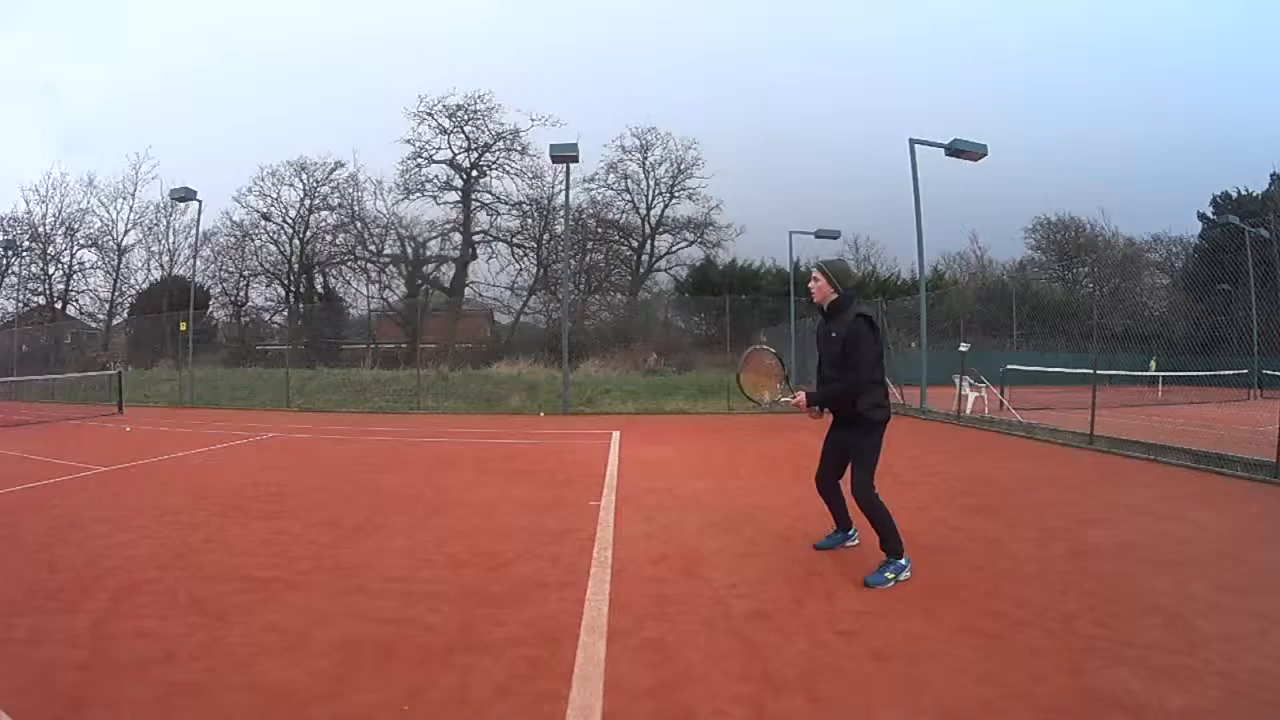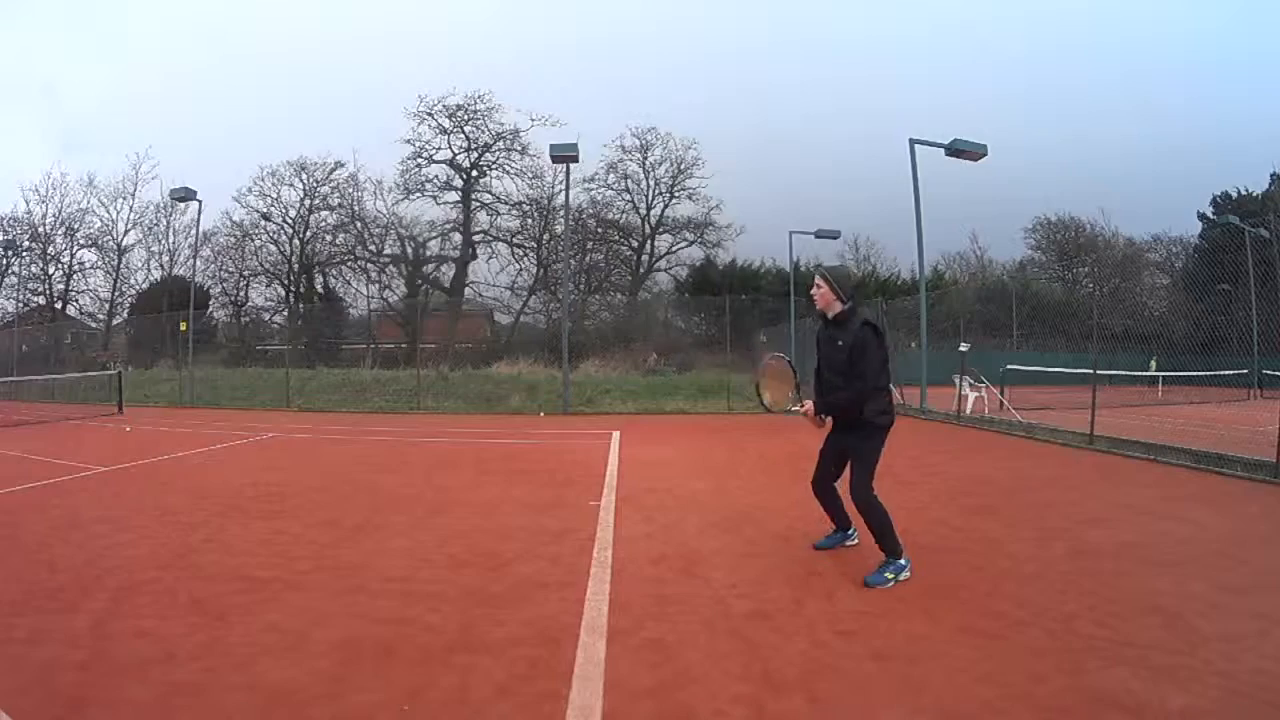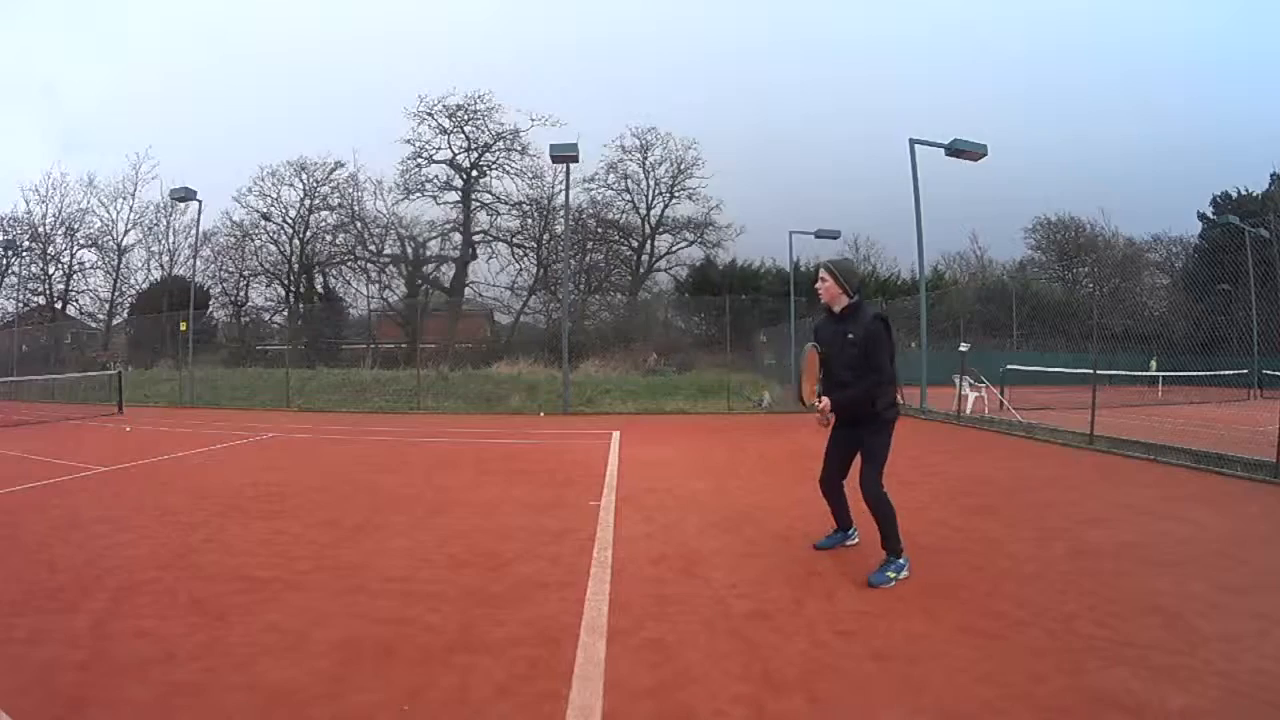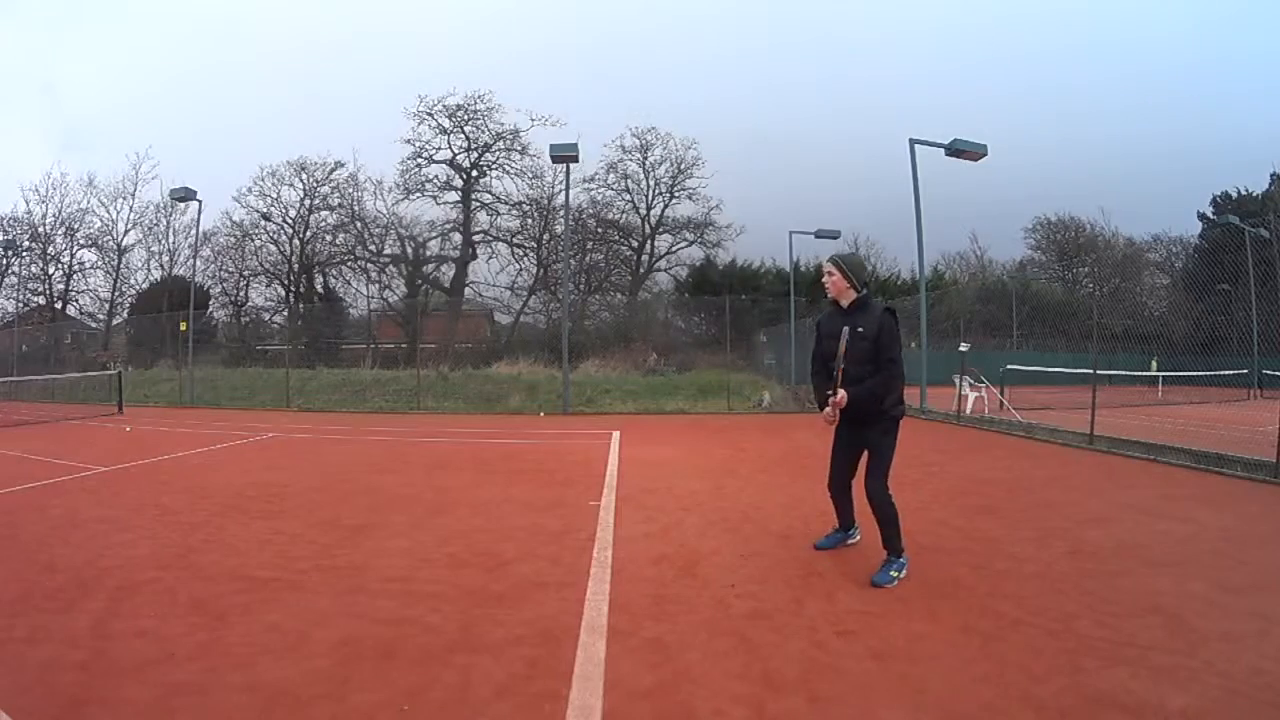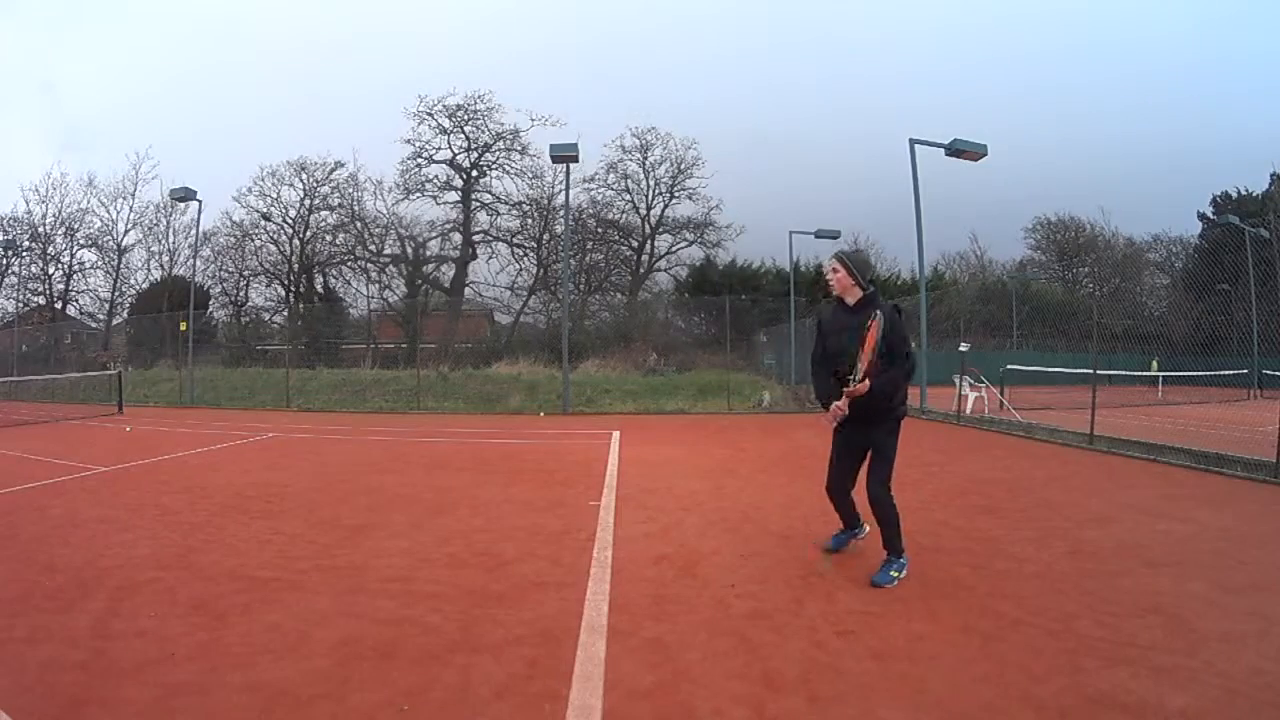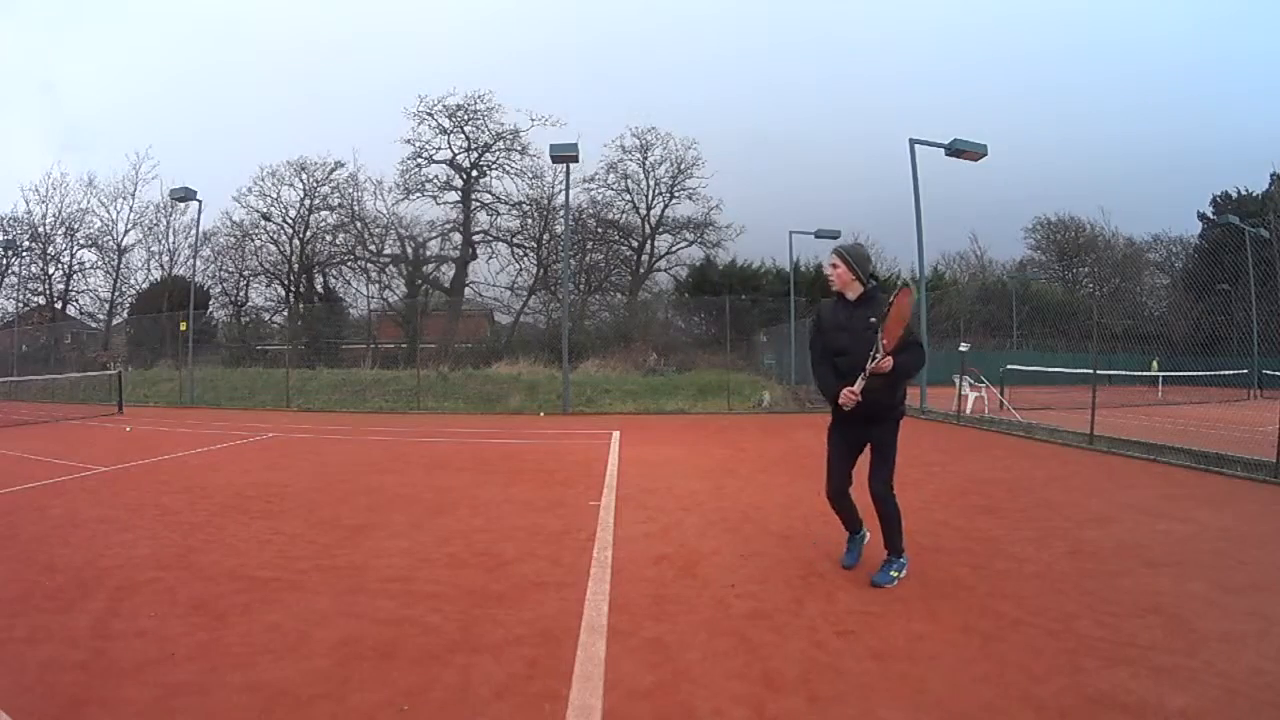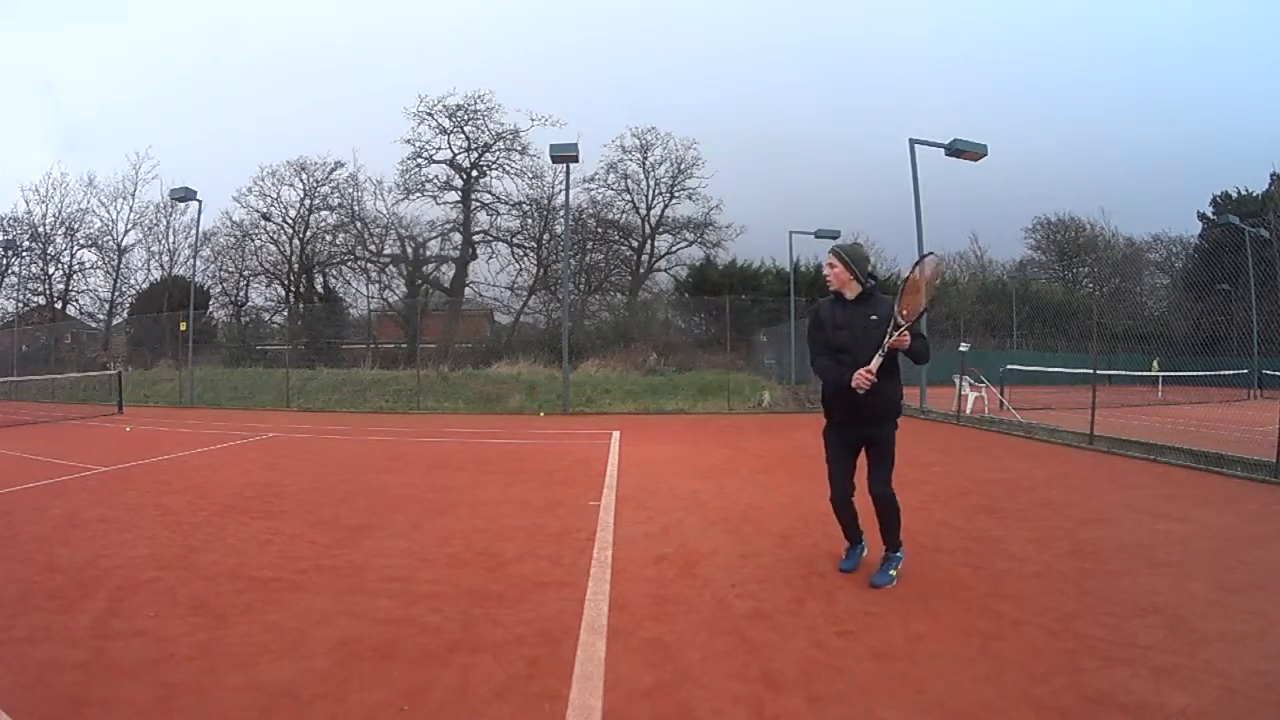
dt=0.1s
person 1, frame 1
left shoulder: (857, 322)
right shoulder: (827, 322)
left elbow: (859, 379)
left wrist: (814, 397)
right wrist: (817, 400)
left hip: (866, 418)
right hip: (842, 418)
left knee: (861, 488)
right knee: (825, 479)
left ankle: (897, 560)
right ankle: (845, 531)
person 1, frame 2
left shoulder: (862, 330)
right shoulder: (826, 330)
left elbow: (867, 387)
left wrist: (820, 404)
right wrist: (820, 407)
left hip: (869, 424)
right hip: (844, 422)
left knee: (860, 490)
right knee: (821, 482)
left ankle: (897, 560)
right ankle: (845, 530)
person 1, frame 3
left shoulder: (871, 323)
right shoulder: (824, 326)
left elbow: (882, 379)
right elbow: (821, 371)
left wrist: (838, 400)
right wrist: (823, 402)
left hip: (875, 419)
right hip: (844, 419)
left knee: (870, 487)
right knee: (829, 481)
left ankle: (896, 559)
right ankle: (846, 530)
person 1, frame 4
left shoulder: (879, 317)
right shoulder: (827, 321)
left elbow: (893, 373)
right elbow: (819, 369)
left wrist: (853, 395)
right wrist: (828, 401)
left hip: (881, 418)
right hip: (849, 418)
left knee: (875, 487)
right knee: (837, 482)
left ankle: (897, 558)
right ankle: (847, 529)
person 1, frame 5
left shoulder: (886, 314)
right shoulder: (827, 317)
left elbow: (906, 366)
right elbow: (819, 368)
left wrist: (873, 384)
right wrist: (829, 401)
left hip: (883, 418)
right hip: (847, 418)
left knee: (877, 490)
right knee: (836, 485)
left ankle: (896, 558)
right ankle: (853, 526)
person 1, frame 6
left shoulder: (887, 309)
right shoulder: (826, 312)
left elbow: (916, 358)
right elbow: (820, 363)
left wrist: (893, 366)
right wrist: (836, 393)
left hip: (882, 416)
right hip: (845, 416)
left knee: (880, 488)
right knee: (835, 487)
left ankle: (897, 557)
right ankle: (856, 534)
person 1, frame 7
left shoulder: (886, 307)
right shoulder: (823, 311)
left elbow: (922, 356)
right elbow: (819, 362)
left wrist: (909, 342)
right wrist: (848, 378)
left hip: (879, 418)
right hip: (840, 420)
left knee: (880, 490)
right knee: (839, 494)
left ankle: (893, 553)
right ankle: (855, 544)
